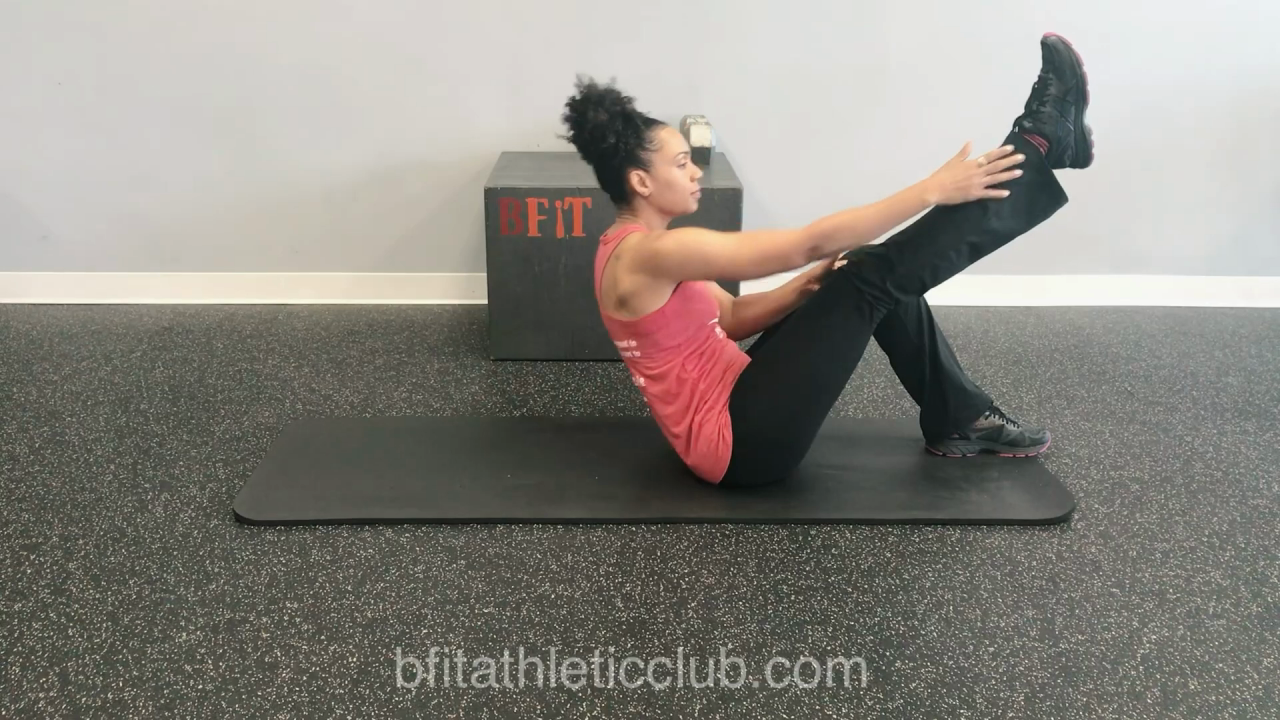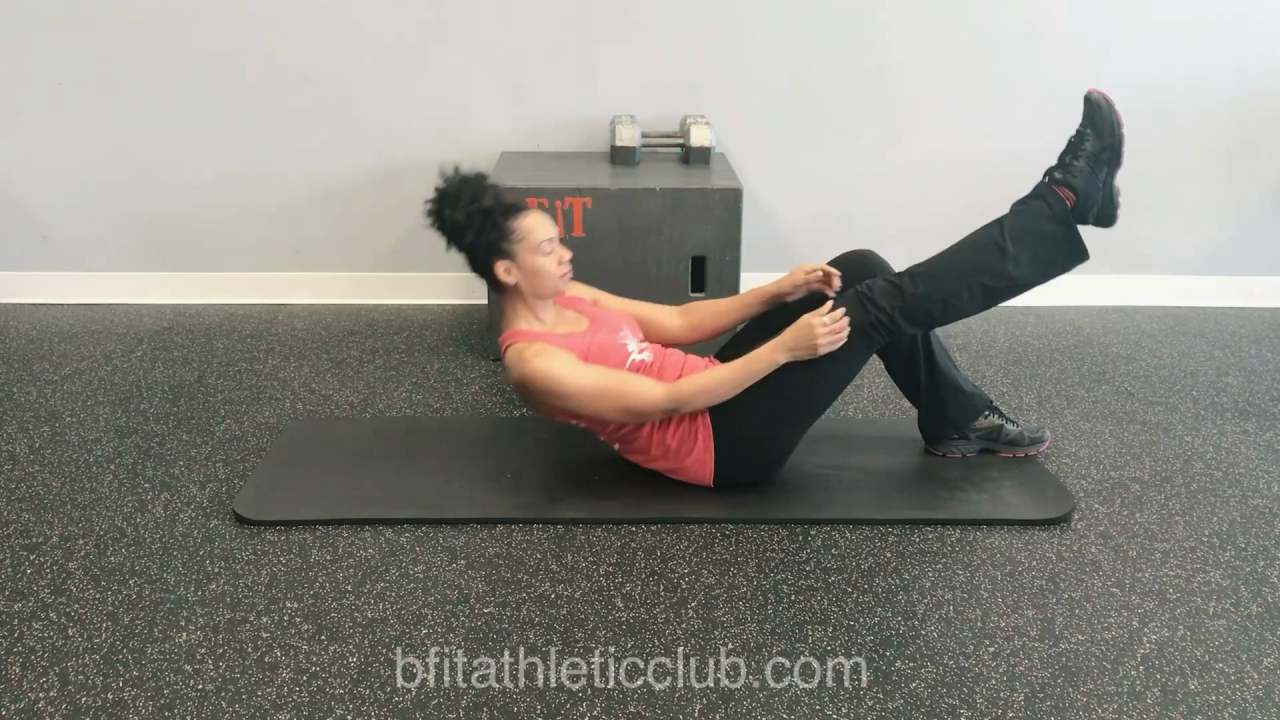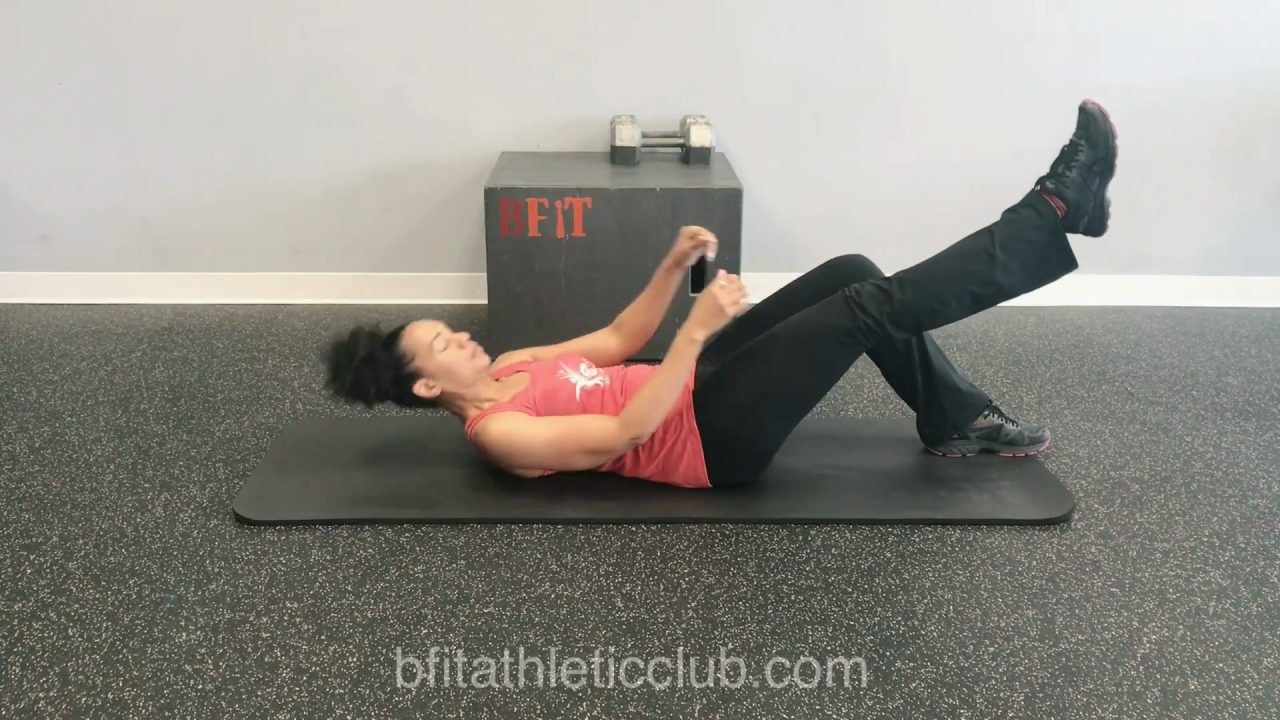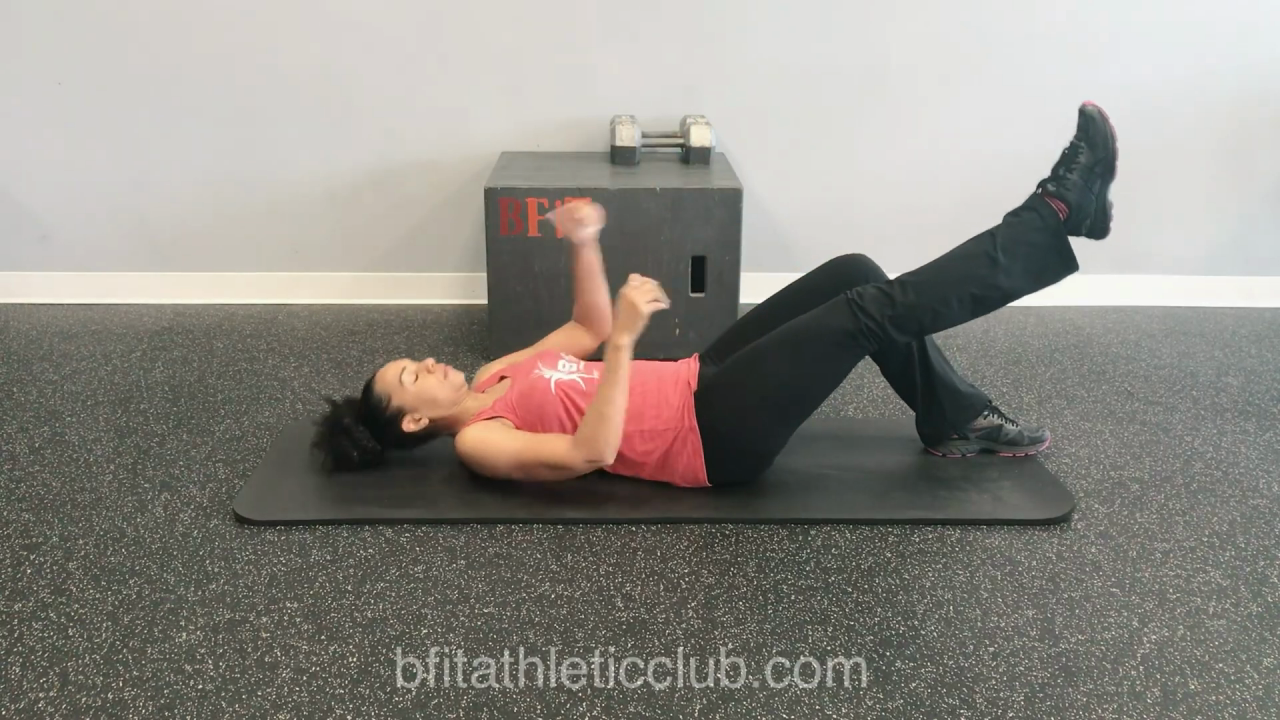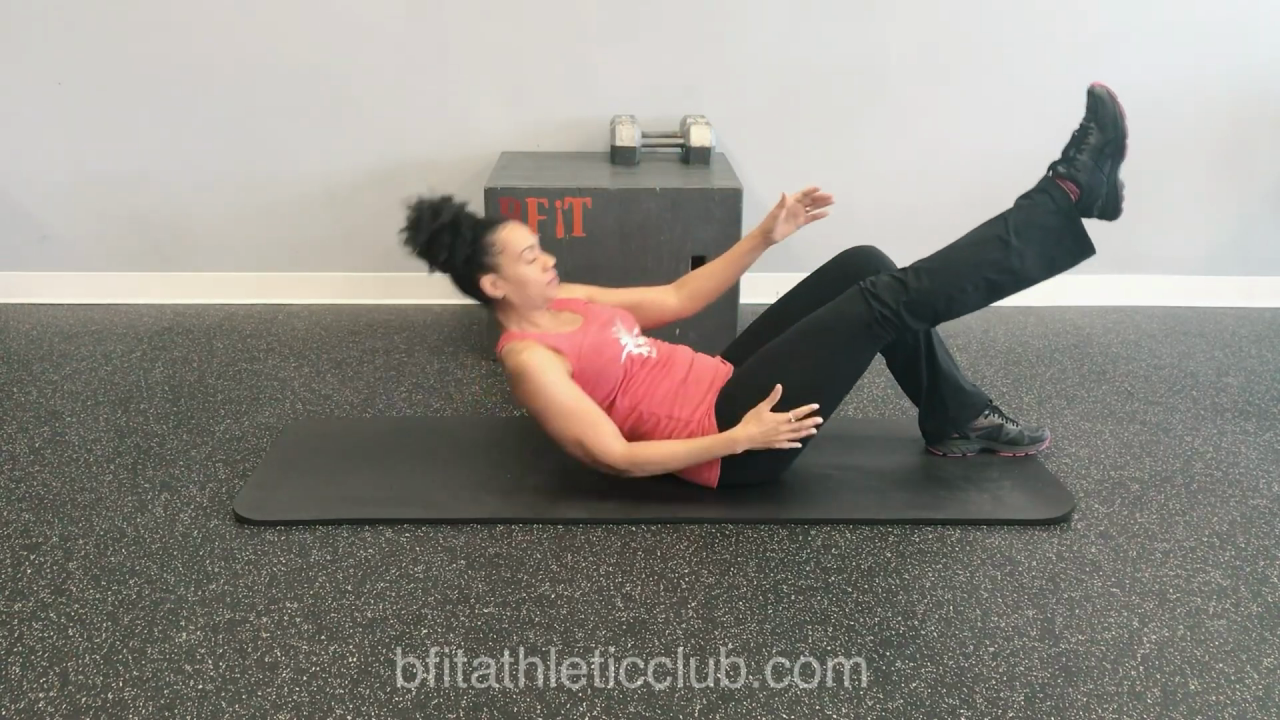
dt=0.4s
person 1, frame 1
left shoulder: (637, 243)
right shoulder: (652, 253)
right elbow: (813, 241)
left wrist: (806, 287)
right wrist: (933, 190)
left hip: (732, 404)
right hip: (743, 441)
left knee: (878, 275)
right knee: (878, 278)
left ankle: (960, 424)
right ankle: (1038, 145)
person 1, frame 2
left shoulder: (560, 297)
right shoulder: (532, 359)
left elbow: (677, 325)
right elbow: (665, 401)
left wrist: (779, 291)
right wrist: (786, 346)
left hip: (704, 404)
right hip: (720, 444)
left knee: (862, 272)
right knee: (889, 305)
left ankle: (959, 425)
right ankle: (1063, 200)
person 1, frame 3
left shoulder: (506, 371)
right shoulder: (495, 433)
left elbow: (617, 342)
right elbow: (627, 433)
left wrist: (672, 265)
right wrist: (700, 326)
left hip: (695, 394)
right hip: (709, 440)
left knee: (849, 274)
right knee: (872, 310)
left ankle: (957, 422)
right ankle: (1053, 211)
person 1, frame 4
left shoulder: (494, 379)
right shoulder: (479, 442)
left elbow: (586, 330)
right elbow: (594, 453)
left wrist: (580, 245)
right wrist: (626, 334)
left hip: (696, 386)
right hip: (712, 437)
left knee: (854, 274)
right knee: (875, 313)
left ankle: (956, 423)
right ankle: (1054, 216)
person 1, frame 5
left shoulder: (563, 303)
right shoulder: (529, 358)
left elbow: (675, 298)
right elbow: (619, 456)
left wrist: (763, 237)
right wrist: (739, 439)
left hip: (723, 385)
right hip: (727, 447)
left knee: (863, 267)
right knee: (889, 301)
left ankle: (957, 423)
right ankle: (1066, 196)
